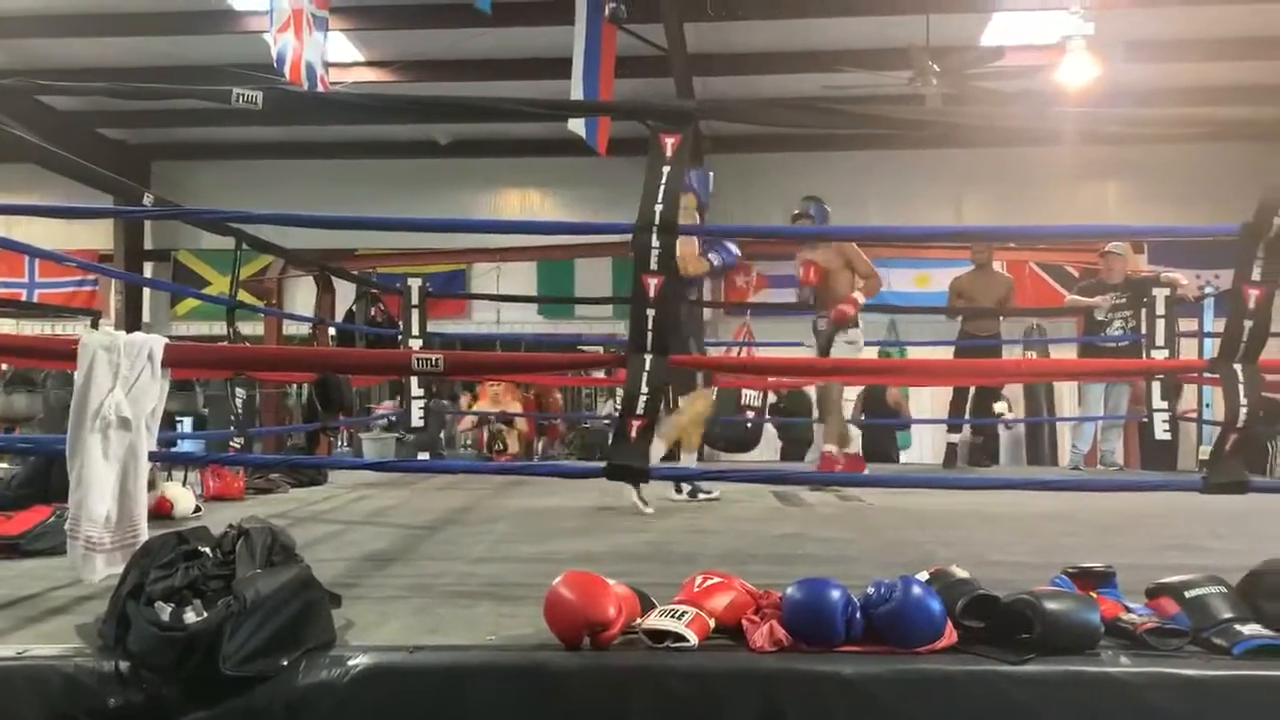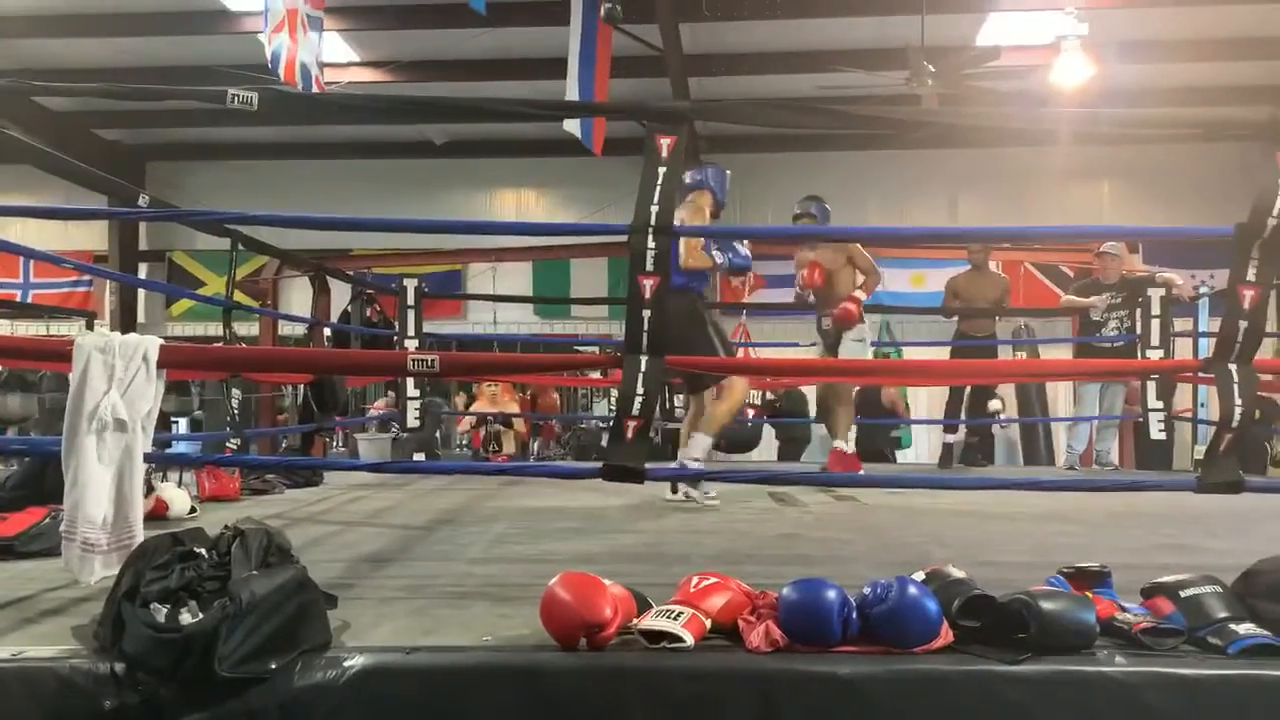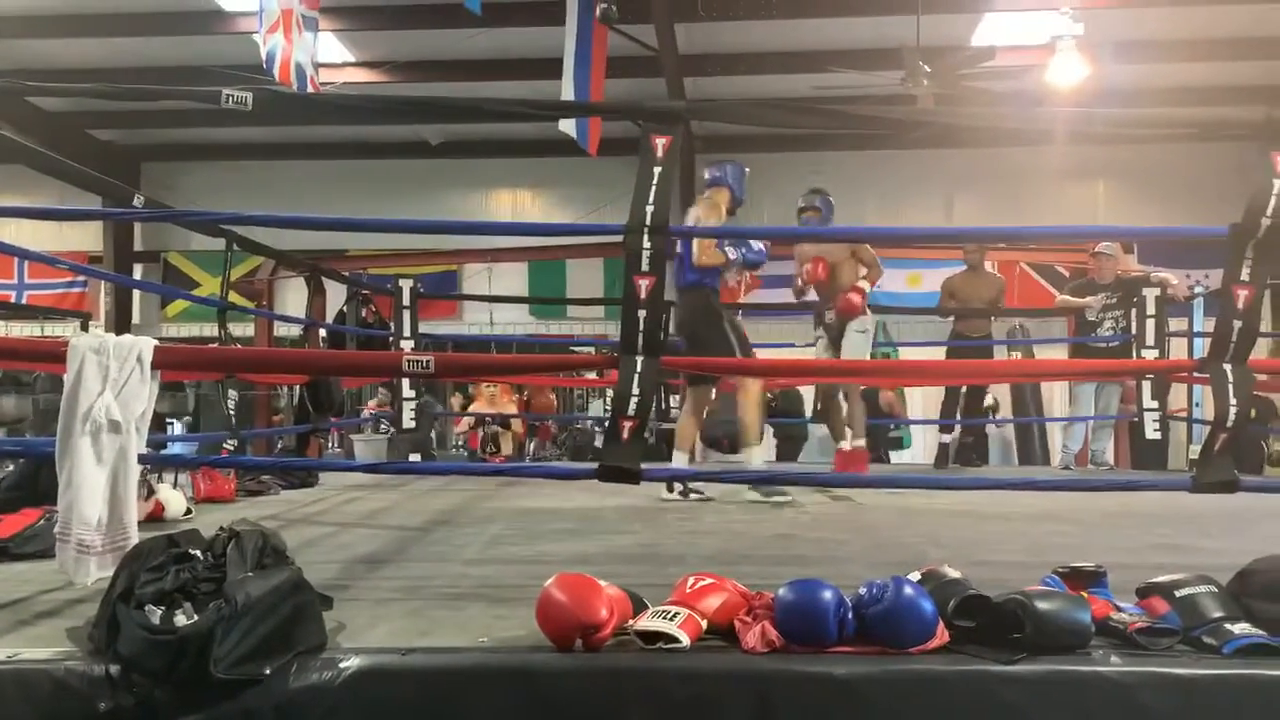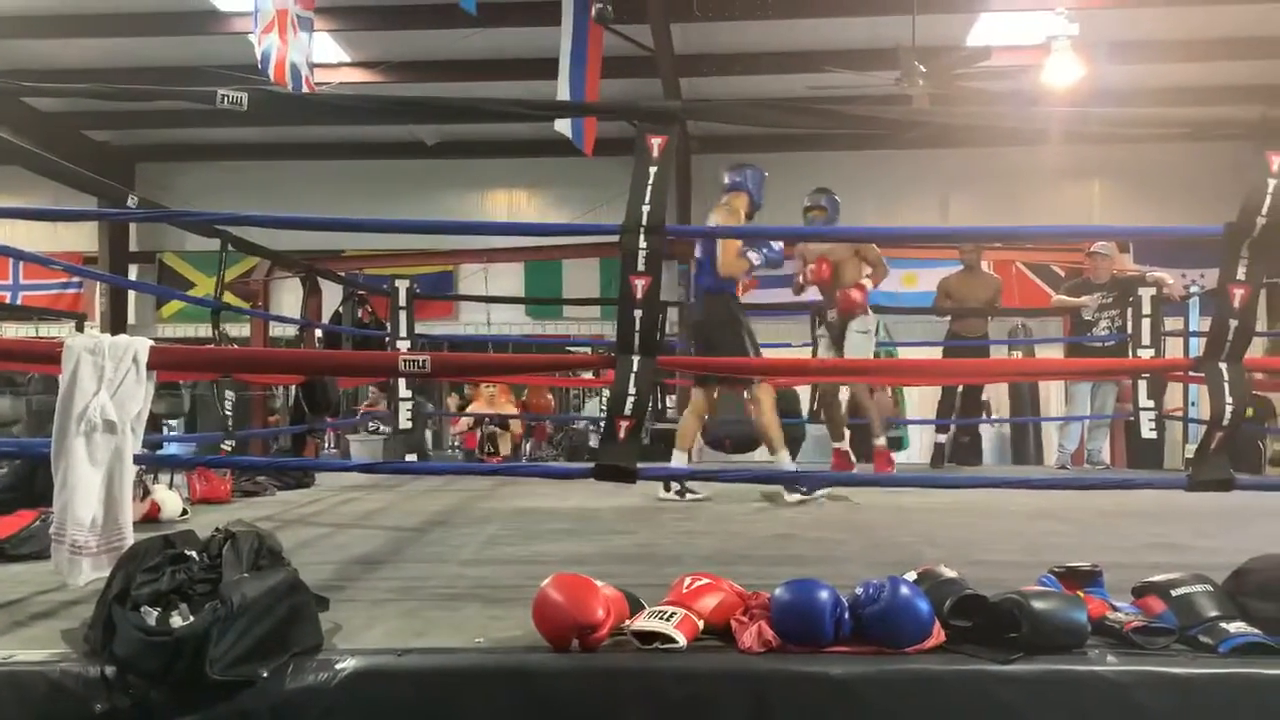
dt=0.1s
person 1, frame 1
right shoulder: (687, 215)
right elbow: (686, 266)
left wrist: (702, 263)
right wrist: (717, 259)
right hip: (676, 309)
left knee: (692, 394)
right knee: (698, 401)
left ankle: (685, 481)
right ankle: (644, 463)
person 1, frame 2
left shoulder: (684, 215)
right shoulder: (696, 212)
right elbow: (688, 259)
left wrist: (719, 261)
right wrist: (725, 259)
left hip: (674, 309)
right hip: (689, 308)
left knee: (701, 395)
right knee: (736, 386)
left ankle: (681, 481)
right ankle: (692, 457)
person 1, frame 3
left shoulder: (698, 212)
right shoulder: (711, 208)
right elbow: (701, 257)
left wrist: (734, 257)
right wrist: (738, 255)
left hip: (688, 304)
right hip: (702, 304)
left knee: (696, 394)
right knee: (749, 384)
left ankle: (676, 480)
person 1, frame 4
left shoulder: (713, 217)
right shoulder: (732, 217)
right elbow: (725, 268)
left wrist: (746, 258)
right wrist: (761, 256)
left hip: (701, 310)
right hip: (721, 309)
left knee: (701, 397)
right knee: (762, 391)
left ankle: (675, 479)
right ankle: (789, 476)
person 2, frame 1
left shoulder: (842, 247)
right shoulder: (802, 256)
left elbow: (874, 280)
left wrist: (853, 302)
right wrist: (804, 285)
left hip: (845, 328)
right hip: (821, 330)
left knee: (831, 390)
right knee: (826, 398)
left ankle: (828, 460)
right ankle: (853, 457)
person 2, frame 2
left shoulder: (843, 245)
right shoulder: (802, 257)
left elbow: (874, 275)
right elbow: (801, 301)
left wrist: (856, 299)
right wrist: (802, 285)
left hip: (852, 327)
right hip: (825, 329)
left knee: (841, 388)
right knee: (824, 396)
left ankle: (839, 455)
right ankle: (847, 455)
person 2, frame 3
left shoulder: (847, 239)
right shoulder: (802, 250)
left elbow: (876, 268)
right elbow: (797, 294)
left wrist: (860, 290)
right wrist: (804, 279)
left hip: (854, 320)
right hip: (826, 323)
left knee: (849, 384)
right knee: (826, 390)
left ankle: (859, 453)
right ankle: (846, 453)
person 2, frame 4
left shoulder: (852, 238)
right shoulder: (805, 248)
left elbow: (881, 268)
right elbow: (796, 289)
left wrist: (863, 287)
right wrist: (807, 275)
left hip: (856, 319)
right hip: (828, 322)
left knee: (858, 387)
right knee: (827, 392)
left ankle: (881, 452)
right ankle: (842, 456)
person 3, frame 1
left shoulder: (1136, 283)
right shoulder: (1090, 286)
left elbow: (1168, 276)
right elbow: (1068, 301)
left wrist: (1183, 284)
right wrist: (1092, 302)
left hip: (1125, 360)
right hip: (1095, 359)
left knee: (1117, 413)
right knee: (1089, 411)
left ankle: (1108, 455)
right ankle: (1076, 456)
person 3, frame 2
left shoulder: (1132, 283)
right shoulder: (1086, 286)
left elbow: (1164, 276)
right elbow: (1064, 301)
left wrist: (1179, 284)
right wrist: (1088, 302)
left hip: (1121, 360)
right hip: (1090, 359)
left knee: (1112, 414)
right knee: (1084, 411)
left ankle: (1103, 455)
right ankle: (1071, 456)
person 3, frame 3
left shoulder: (1127, 283)
right shoulder: (1081, 286)
left elbow: (1158, 276)
right elbow: (1059, 301)
left wrist: (1174, 284)
right wrist: (1083, 302)
left hip: (1116, 360)
right hip: (1085, 359)
left knee: (1108, 413)
right knee: (1080, 411)
left ankle: (1098, 455)
right ankle: (1067, 456)
person 3, frame 4
left shoulder: (1123, 283)
right shoulder: (1076, 286)
left elbow: (1155, 276)
right elbow: (1055, 300)
left wrist: (1169, 283)
right wrist: (1080, 302)
left hip: (1112, 359)
right hip: (1081, 359)
left knee: (1104, 413)
right knee: (1076, 410)
left ankle: (1094, 454)
right ankle: (1063, 455)
person 4, frame 1
left shoulder: (1006, 282)
right shoulder: (960, 282)
right elbow: (949, 313)
left wrist: (1003, 310)
right wrist: (958, 308)
left hip: (993, 341)
right hip: (967, 340)
left knee: (986, 396)
right knee: (960, 394)
left ankle: (977, 449)
right ankle: (952, 448)
person 4, frame 2
left shoulder: (1002, 282)
right shoulder: (956, 282)
left elbow: (1006, 311)
right elbow: (945, 311)
left wrist: (1001, 310)
right wrist: (955, 309)
left hip: (988, 342)
right hip: (963, 341)
left knee: (982, 397)
right knee: (956, 394)
left ankle: (971, 449)
right ankle: (948, 448)
person 4, frame 3
left shoulder: (998, 282)
right shoulder: (952, 282)
right elbow: (940, 310)
left wrist: (996, 310)
right wrist: (951, 309)
left hip: (984, 342)
right hip: (959, 341)
left knee: (977, 397)
right knee: (952, 394)
left ankle: (966, 449)
right ankle: (943, 448)
person 4, frame 4
left shoulder: (994, 282)
right shoulder: (948, 282)
left elbow: (997, 310)
right elbow: (936, 308)
left wrist: (993, 310)
right wrist: (947, 309)
left hip: (980, 342)
right hip: (955, 341)
left knee: (973, 397)
right knee: (948, 394)
left ankle: (963, 448)
right ankle: (940, 448)
